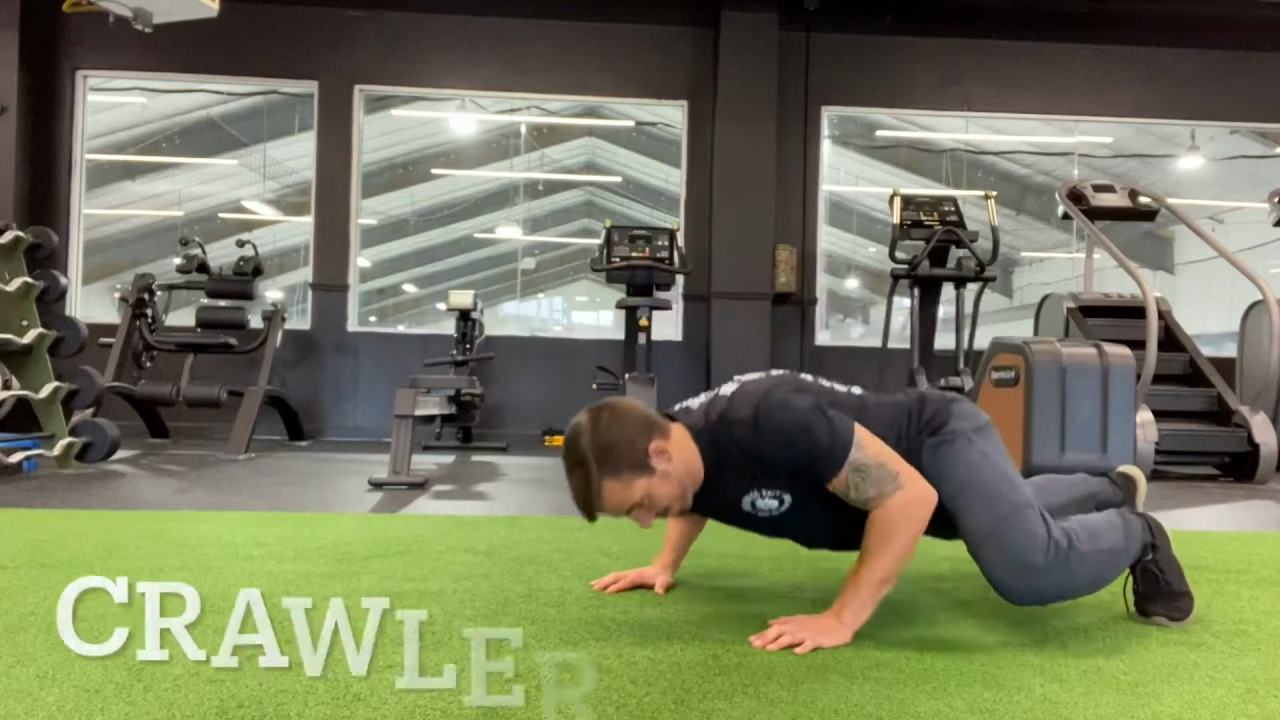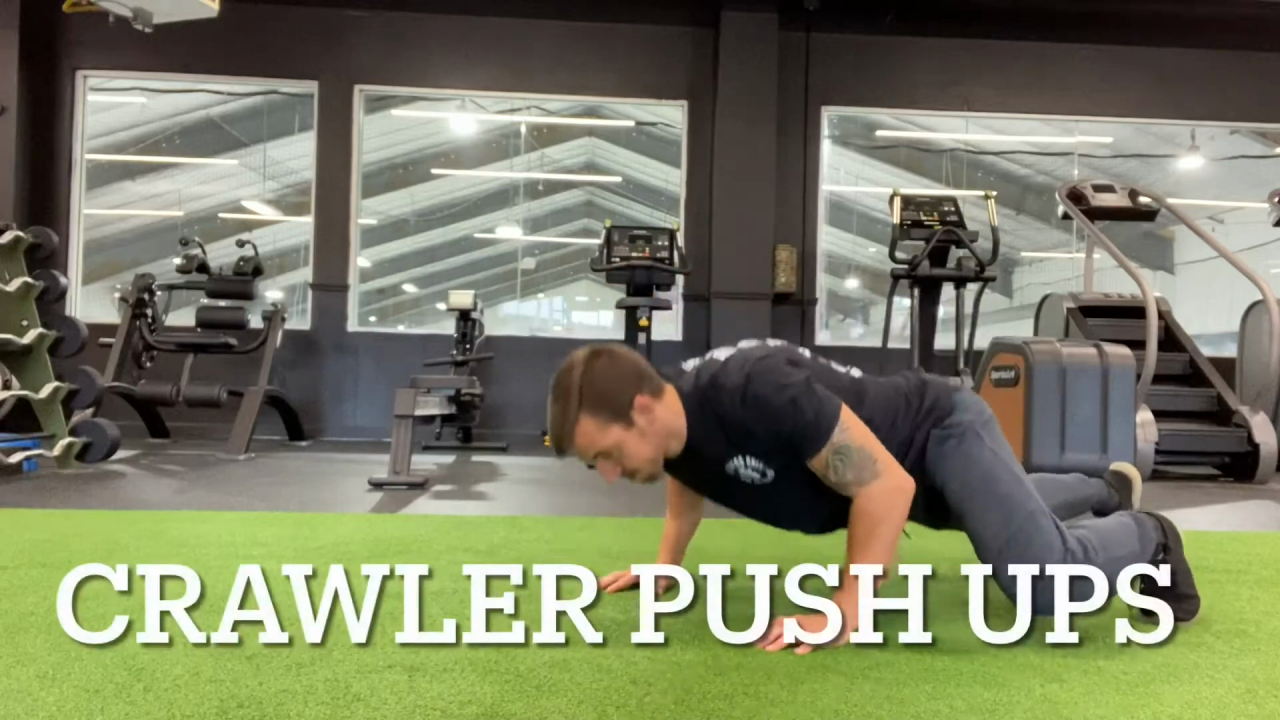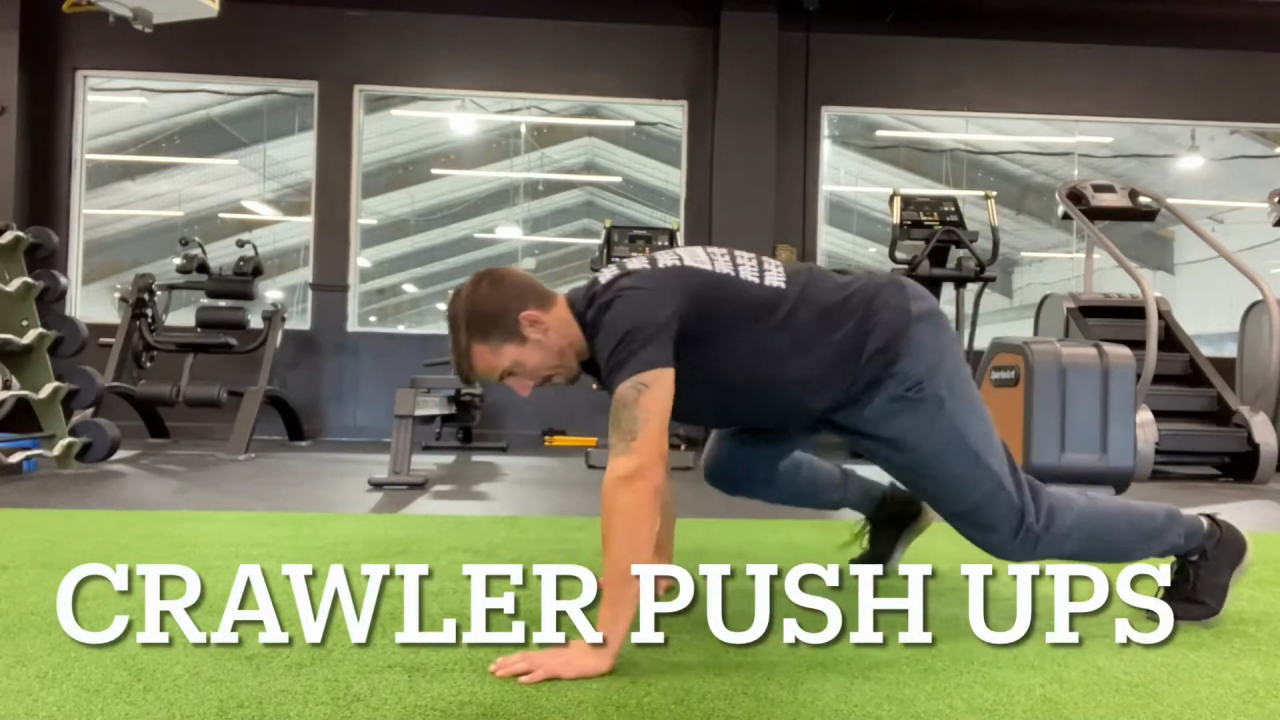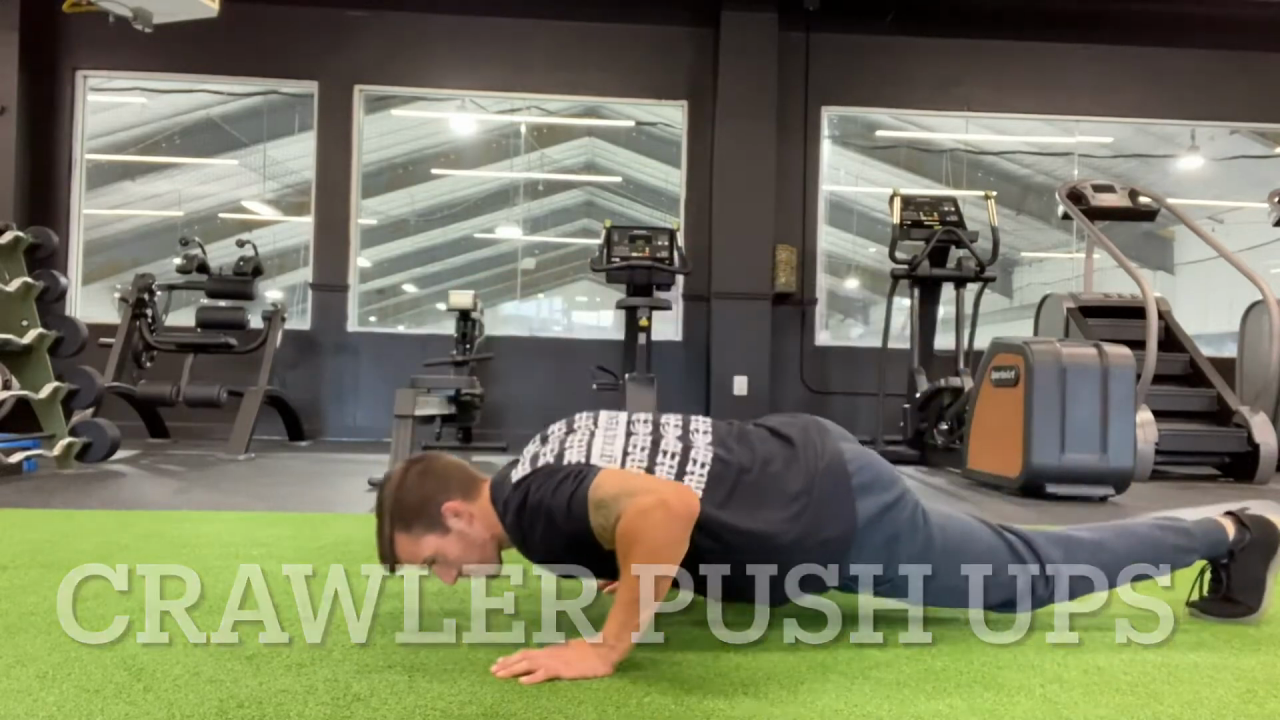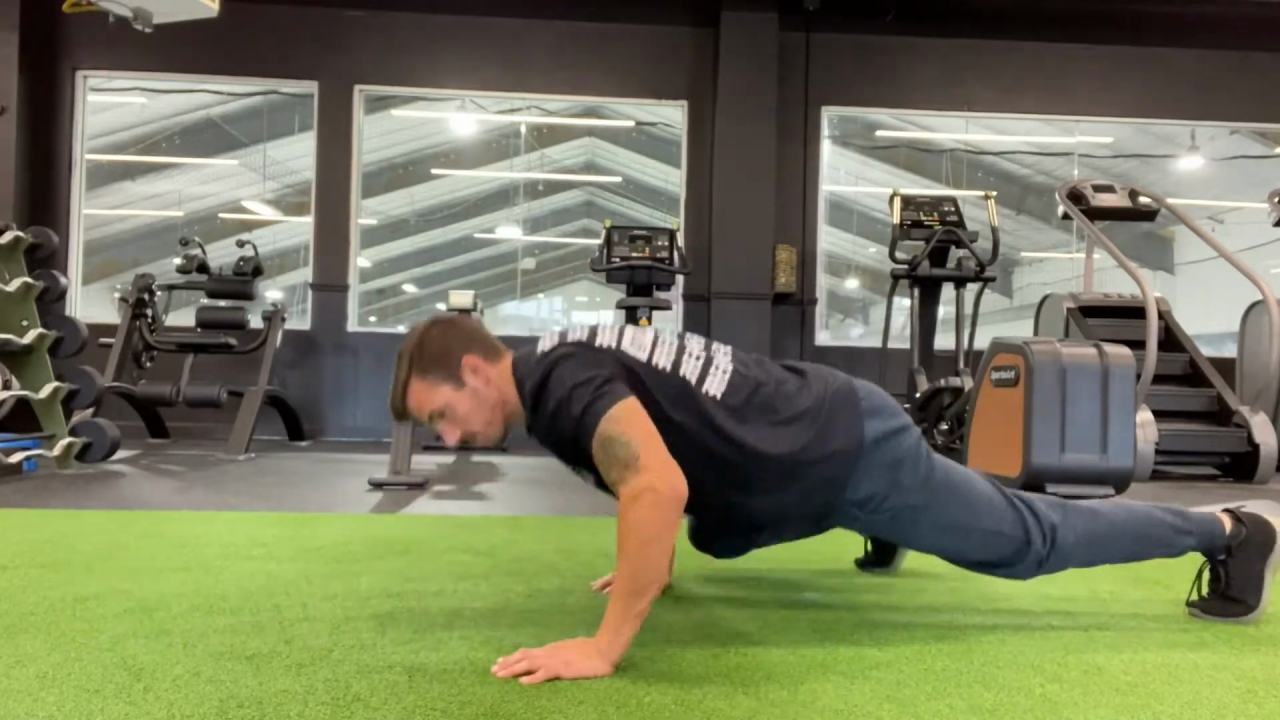
dt=0.7s
person 1, frame 1
left shoulder: (766, 422)
right shoulder: (679, 449)
left elbow: (910, 497)
left wrist: (840, 619)
right wrist: (665, 564)
left hip: (939, 440)
right hip: (900, 468)
left knee: (1027, 566)
right knee: (1005, 511)
left ankle: (1133, 537)
right ankle: (1113, 490)
person 1, frame 2
left shoulder: (756, 389)
right shoulder: (671, 412)
left elbow: (888, 484)
right elbow: (691, 476)
left wrist: (846, 609)
right wrist: (667, 563)
left hip: (940, 428)
right hip: (904, 459)
left knee: (1037, 574)
right knee: (1004, 508)
left ankle: (1146, 539)
right ankle: (1109, 490)
person 1, frame 3
left shoulder: (625, 314)
right shoulder: (605, 324)
left elbow: (632, 476)
right elbow: (644, 461)
left wrist: (601, 643)
right wrist: (655, 569)
left hip: (897, 356)
right hip: (838, 361)
left knee: (1011, 523)
right knee: (734, 467)
left ankle: (1198, 539)
right ankle: (887, 504)
person 1, frame 4
left shoulder: (539, 509)
right shoulder: (542, 466)
left elbow: (668, 506)
left wrist: (606, 645)
right wrist: (647, 574)
left hip: (840, 514)
right hip: (806, 453)
left knee: (1026, 576)
person 1, frame 5
left shoulder: (559, 385)
right shoulder: (561, 365)
left elbow: (660, 487)
left wrist: (605, 645)
right wrist: (651, 558)
left hip: (850, 450)
right hip: (817, 412)
left knee: (1026, 538)
right knee: (717, 531)
right ankle: (892, 525)
